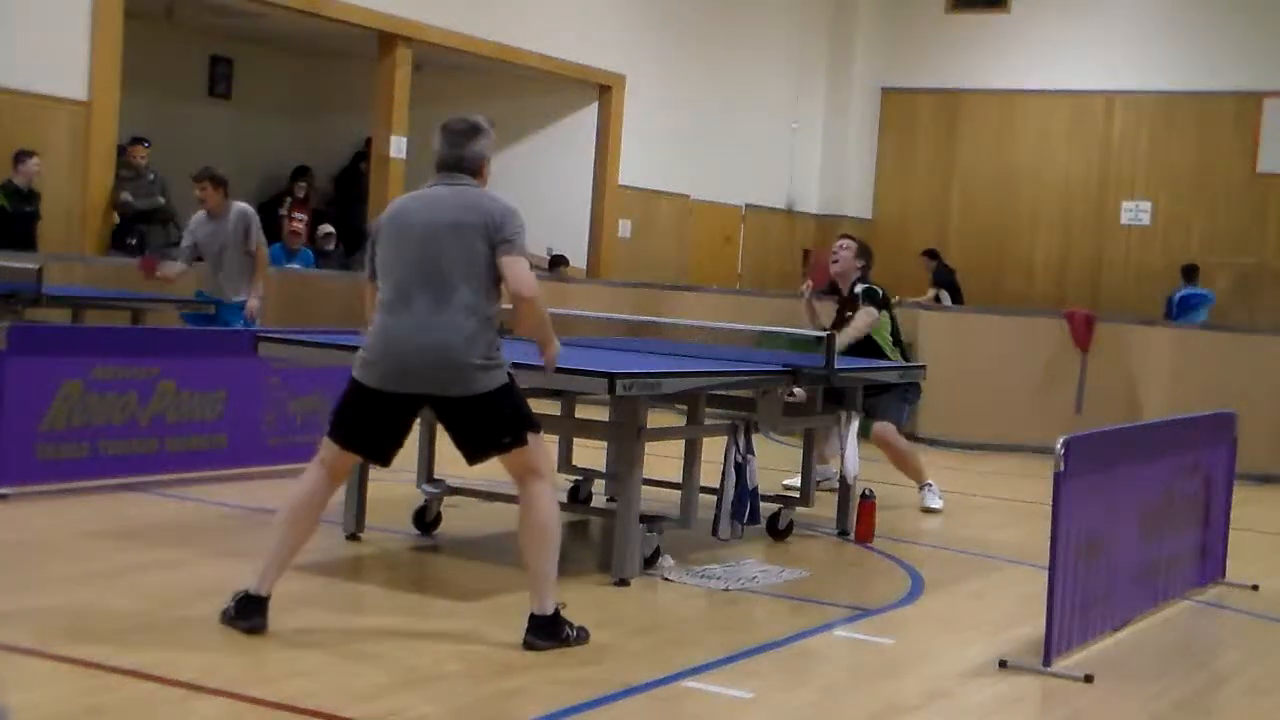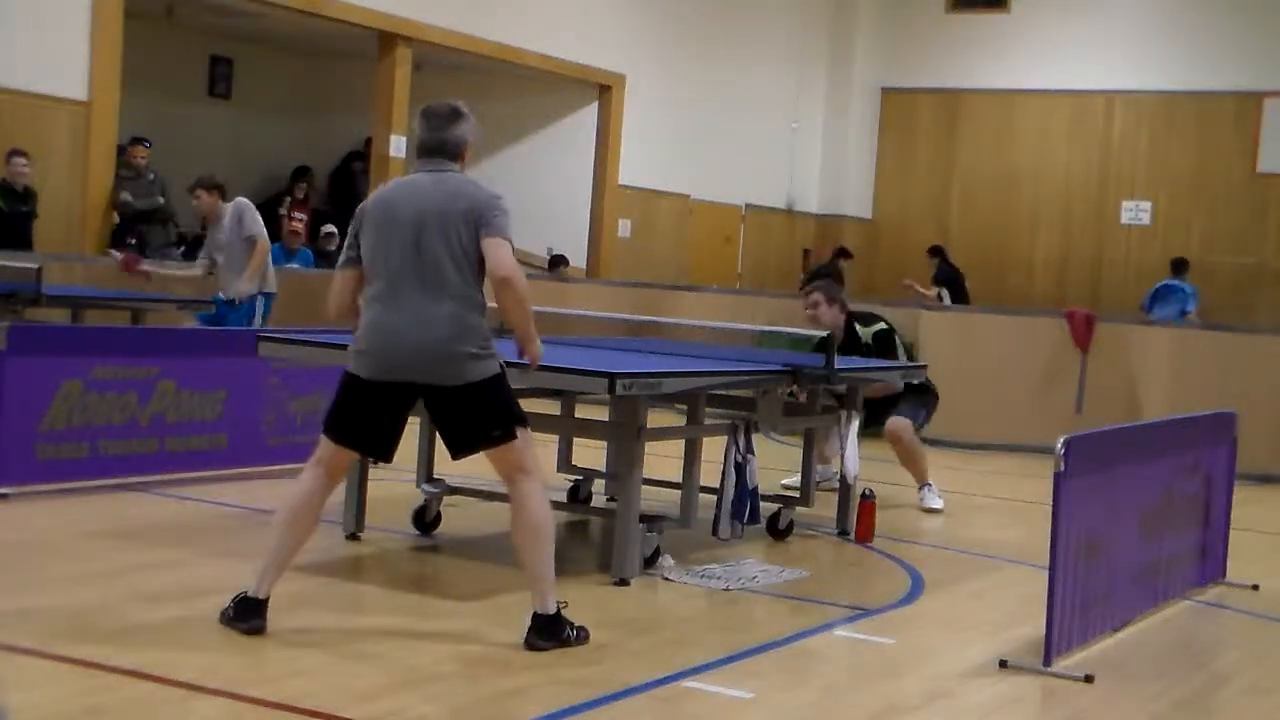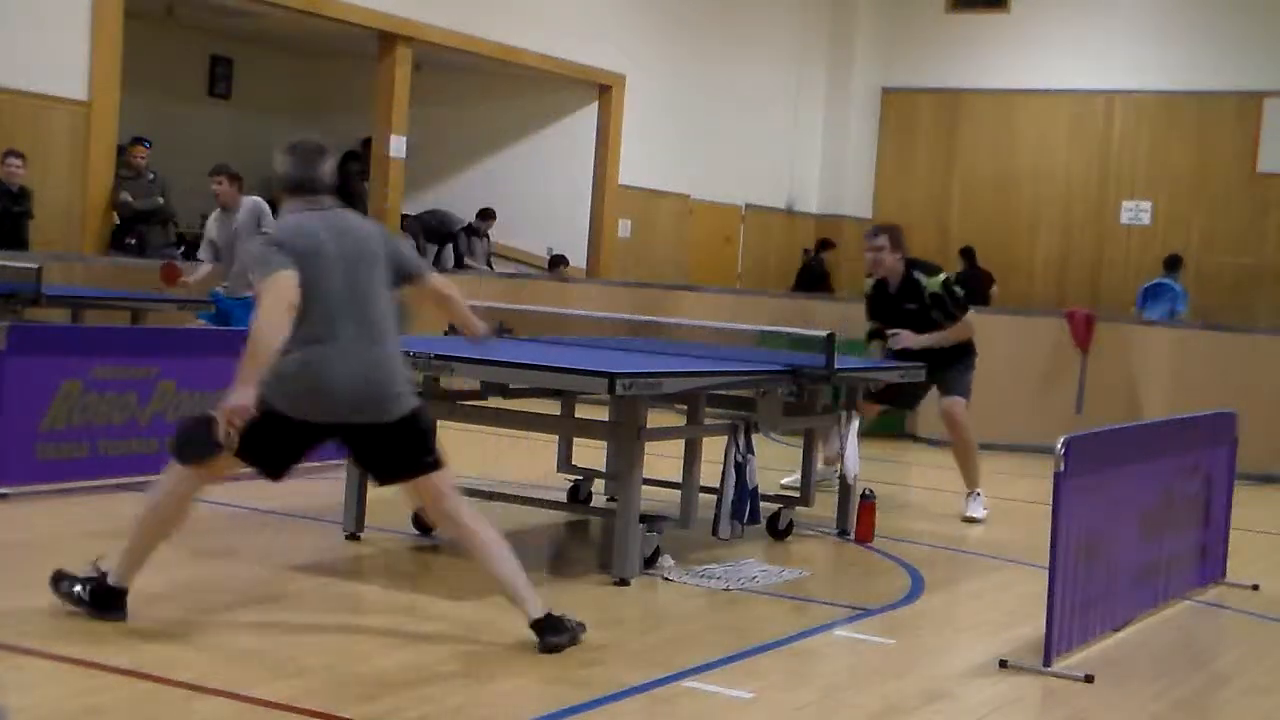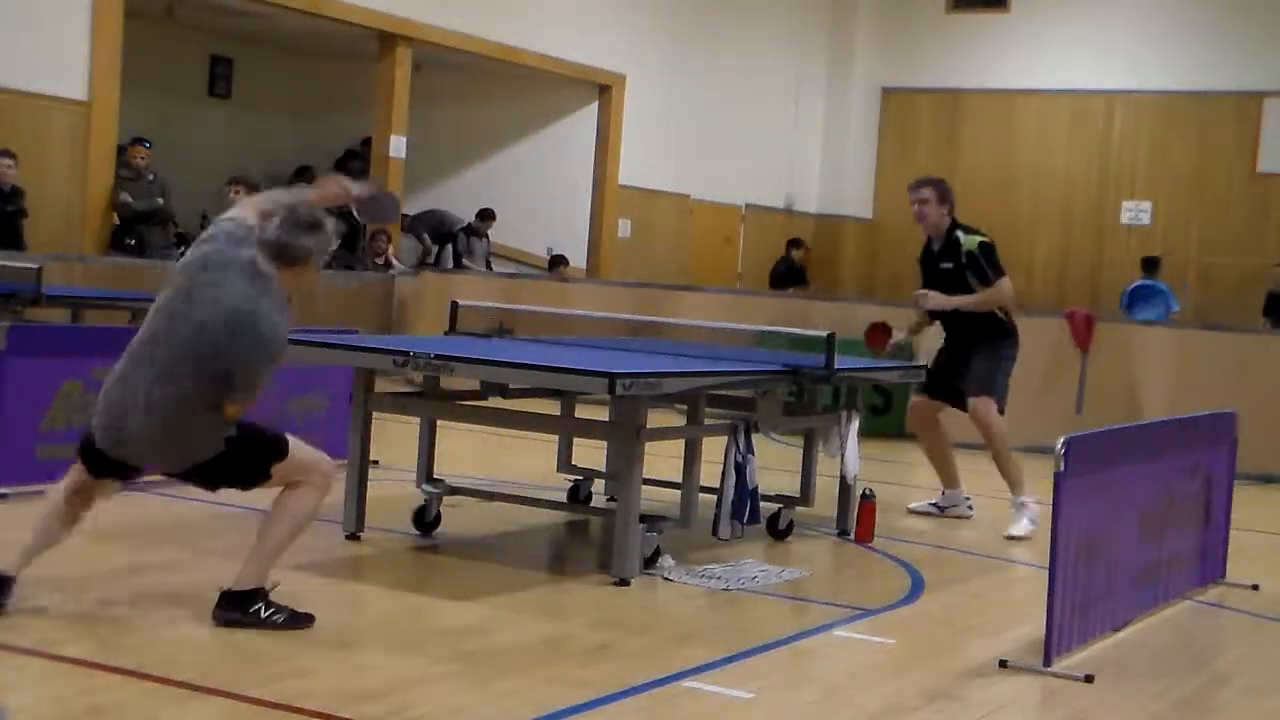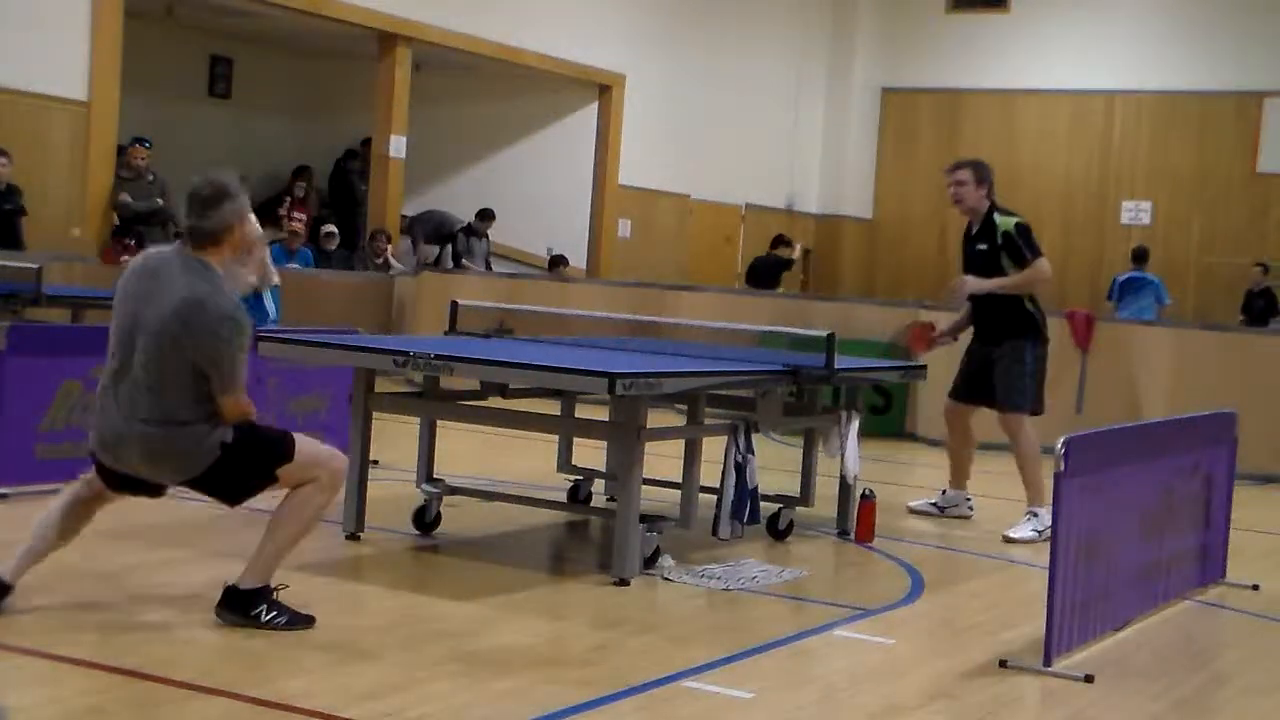
dt=0.4s
person 1, frame 1
left shoulder: (393, 213)
right shoulder: (497, 212)
right elbow: (523, 290)
right wrist: (546, 342)
left hip: (385, 361)
right hip: (467, 365)
left knee: (325, 470)
right knee: (537, 475)
left ankle: (255, 597)
right ankle: (545, 618)
person 1, frame 2
left shoulder: (375, 203)
right shoulder: (482, 199)
left elbow: (340, 304)
right elbow: (505, 274)
right wrist: (528, 337)
left hip: (378, 357)
right hip: (461, 358)
left knee: (322, 469)
right knee: (525, 474)
left ankle: (255, 600)
right ankle: (547, 616)
person 1, frame 3
left shoulder: (275, 237)
right shoulder: (373, 235)
left elbow: (281, 306)
right elbow: (443, 293)
left wrist: (246, 386)
right wrist: (476, 329)
left hip: (300, 392)
right hip: (383, 396)
left knee: (192, 466)
right knee: (449, 505)
left ankle: (110, 588)
right ankle: (540, 618)
person 1, frame 4
left shoulder: (217, 245)
right shoulder: (266, 327)
left elbow: (248, 207)
right elbow: (233, 410)
left wrist: (321, 192)
left hip: (117, 416)
right hip: (183, 438)
left knee: (81, 485)
right knee: (316, 474)
right ankle: (243, 594)
person 1, frame 5
left shoulder: (147, 263)
right shoulder: (224, 313)
right elbow: (233, 407)
left wrist: (238, 269)
right wrist: (251, 418)
left hip: (120, 436)
right hip: (186, 446)
left knee: (90, 492)
right knee: (328, 469)
right ankle: (248, 594)
person 2, frame 1
left shoulder: (866, 291)
right shoulder: (843, 301)
left elbow: (868, 318)
left wrist: (839, 342)
right wrist: (809, 304)
left hip: (894, 385)
left knee: (882, 432)
left ankle: (927, 486)
right ankle: (825, 471)
person 2, frame 2
left shoulder: (873, 330)
right shoulder: (826, 343)
left elbow: (896, 381)
left hip: (912, 393)
right hip: (873, 396)
left knee: (896, 429)
left ankle: (927, 487)
right ankle: (826, 471)
person 2, frame 3
left shoulder: (932, 281)
right shoulder: (875, 289)
left elbow: (967, 328)
right elbow: (879, 332)
left wrist: (920, 340)
right wrist: (879, 357)
left hip: (950, 356)
right hip: (906, 358)
left knee: (953, 411)
right knee: (860, 406)
left ankle: (975, 494)
right ankle: (827, 469)
person 2, frame 4
left shoulder: (972, 244)
right shoulder: (927, 251)
left elbow: (1005, 293)
left wrist: (950, 301)
right wrist: (908, 331)
left hip: (993, 341)
right hip: (957, 344)
left knee: (982, 409)
right knee: (919, 410)
left ankle: (1023, 501)
right ankle: (955, 497)
person 2, frame 5
left shoulder: (1008, 226)
right shoulder: (971, 234)
left elbow: (1042, 273)
left wrist: (986, 283)
right wrist: (955, 328)
left hip: (1019, 338)
right hip: (986, 340)
left knee: (1014, 419)
right knee: (955, 412)
left ankle: (1040, 515)
right ankle: (956, 497)
